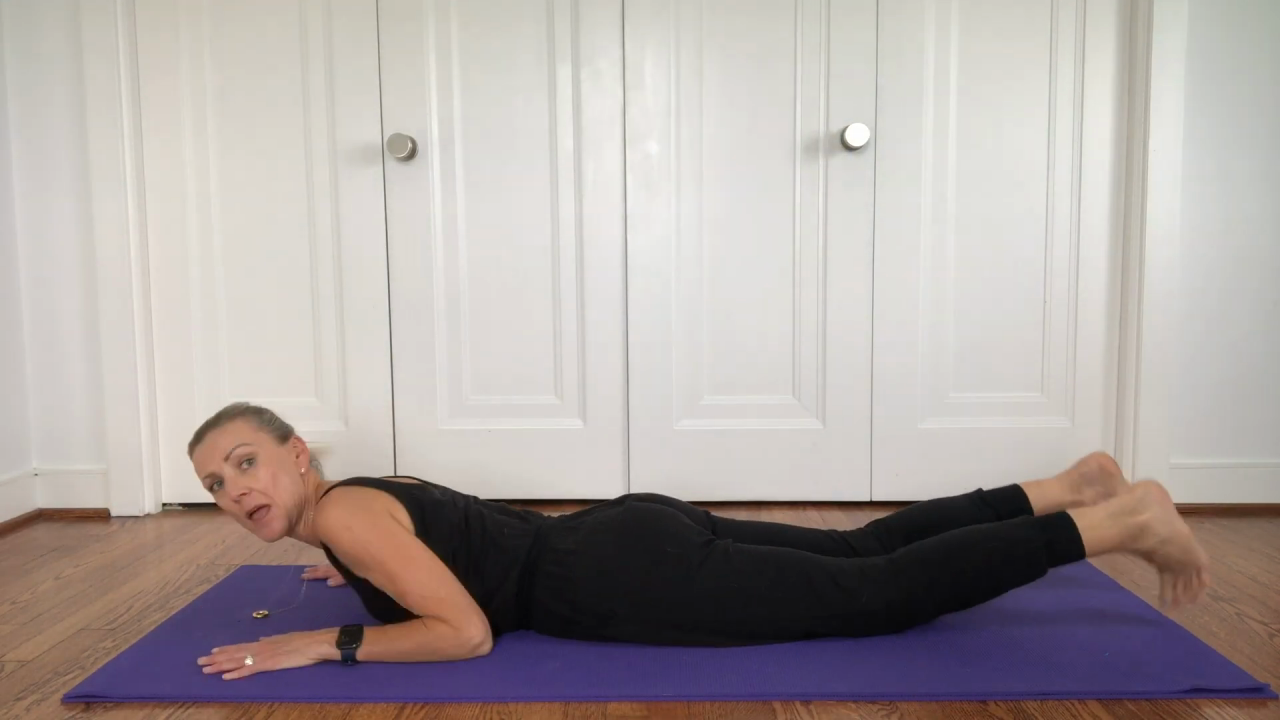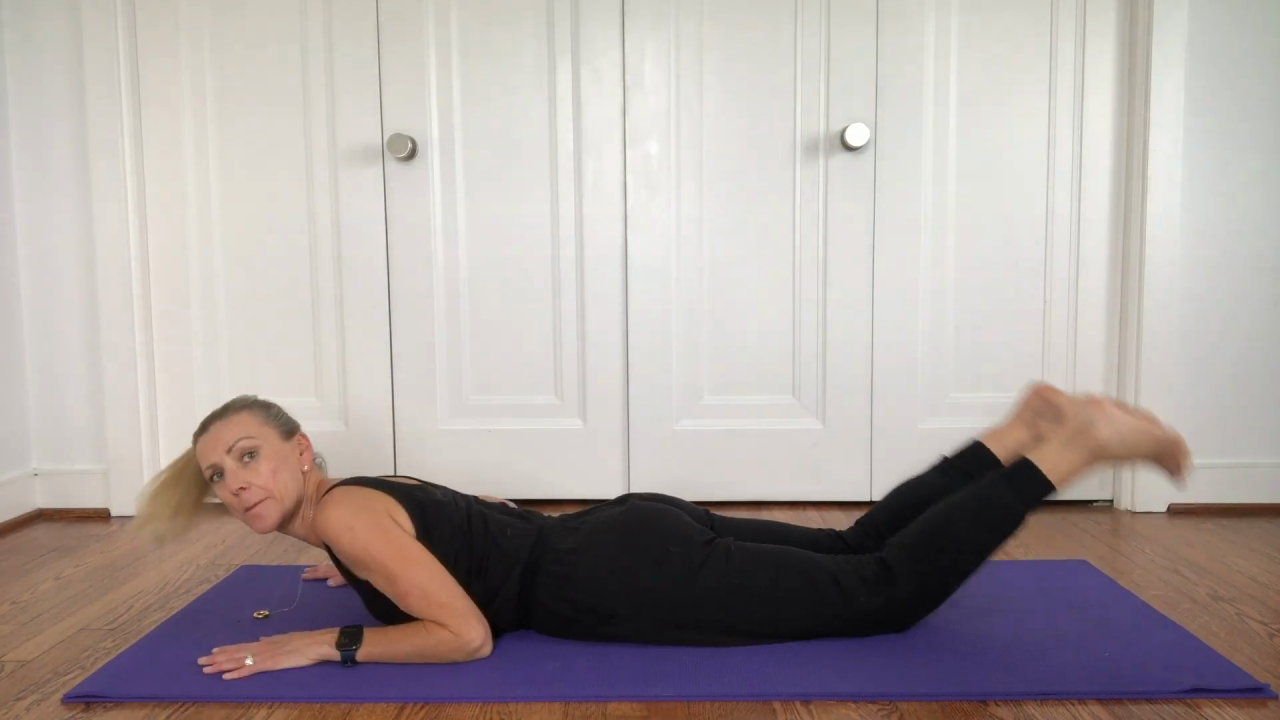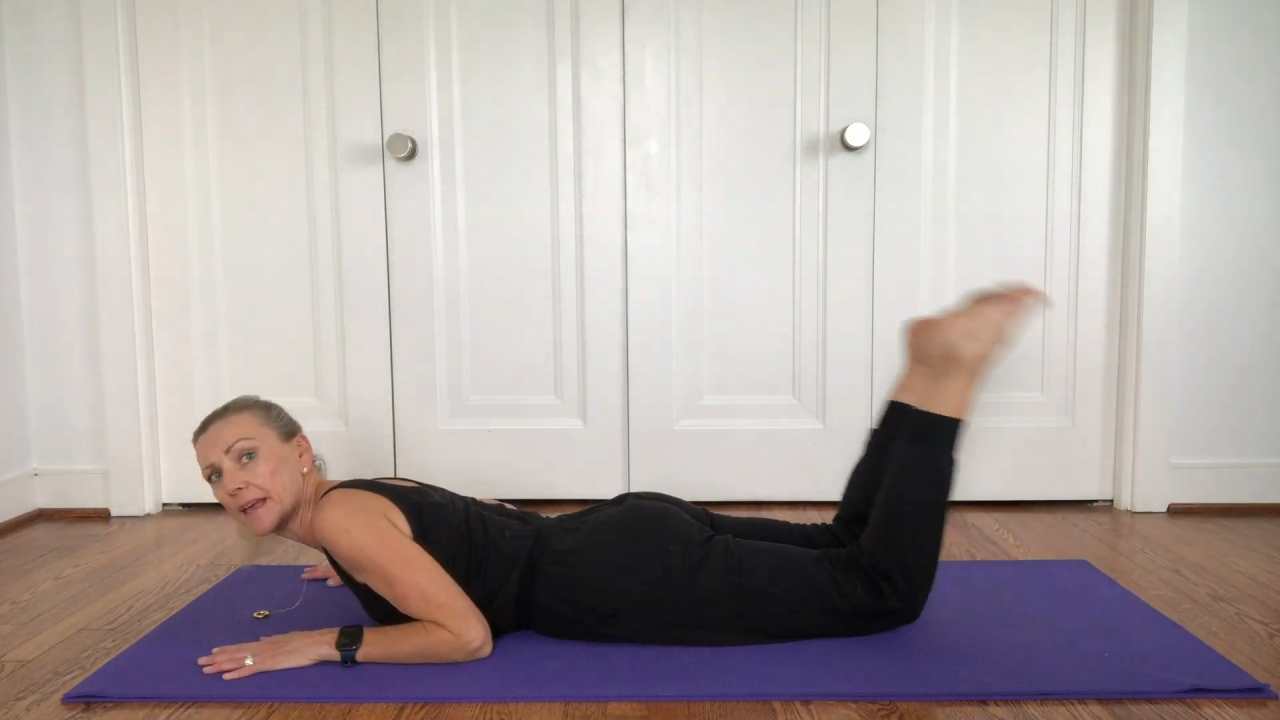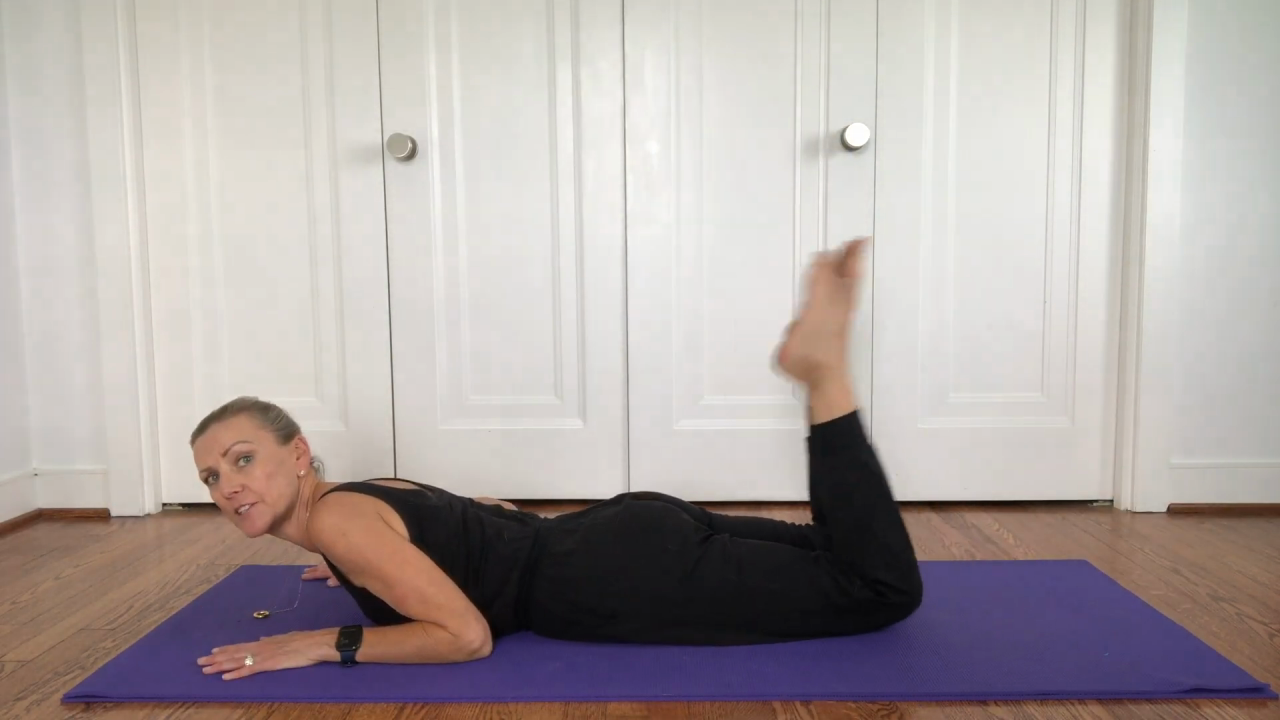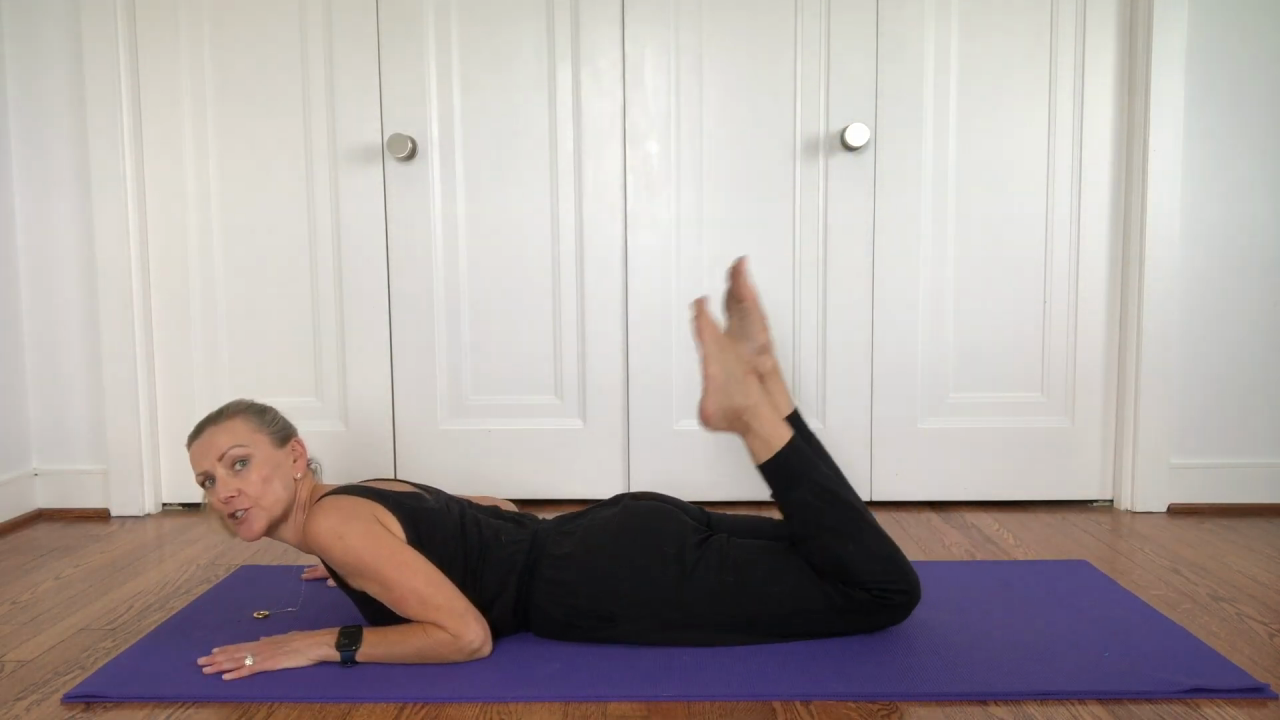
dt=0.2s
person 1, frame 1
left shoulder: (340, 513)
right shoulder: (374, 500)
left elbow: (468, 631)
left wrist: (327, 642)
right wrist: (383, 573)
left hip: (627, 585)
right hip: (635, 540)
left knee: (883, 593)
right knee: (865, 553)
left ankle: (1116, 524)
right ankle: (1064, 489)
person 1, frame 2
left shoulder: (340, 511)
right shoulder: (368, 502)
left elbow: (465, 634)
left wrist: (325, 643)
left hip: (629, 585)
right hip: (633, 540)
left knee: (884, 590)
right knee: (862, 549)
left ankle: (1066, 446)
right ankle: (1024, 433)
person 1, frame 3
left shoulder: (339, 515)
right shoulder: (370, 499)
left elbow: (466, 634)
left wrist: (325, 643)
left hip: (625, 584)
right hip: (627, 538)
left knee: (886, 591)
right knee: (852, 550)
left ankle: (942, 374)
right ankle: (930, 370)
person 1, frame 4
left shoulder: (337, 519)
right shoulder: (366, 496)
left elbow: (467, 636)
left wrist: (318, 643)
left hip: (623, 581)
right hip: (624, 534)
left knee: (886, 592)
right knee: (848, 556)
left ankle: (825, 368)
right ankle: (822, 359)
person 1, frame 5
left shoulder: (331, 524)
right shoulder: (361, 497)
left elbow: (467, 636)
left wrist: (321, 644)
left hip: (622, 584)
right hip: (624, 536)
left knee: (886, 591)
